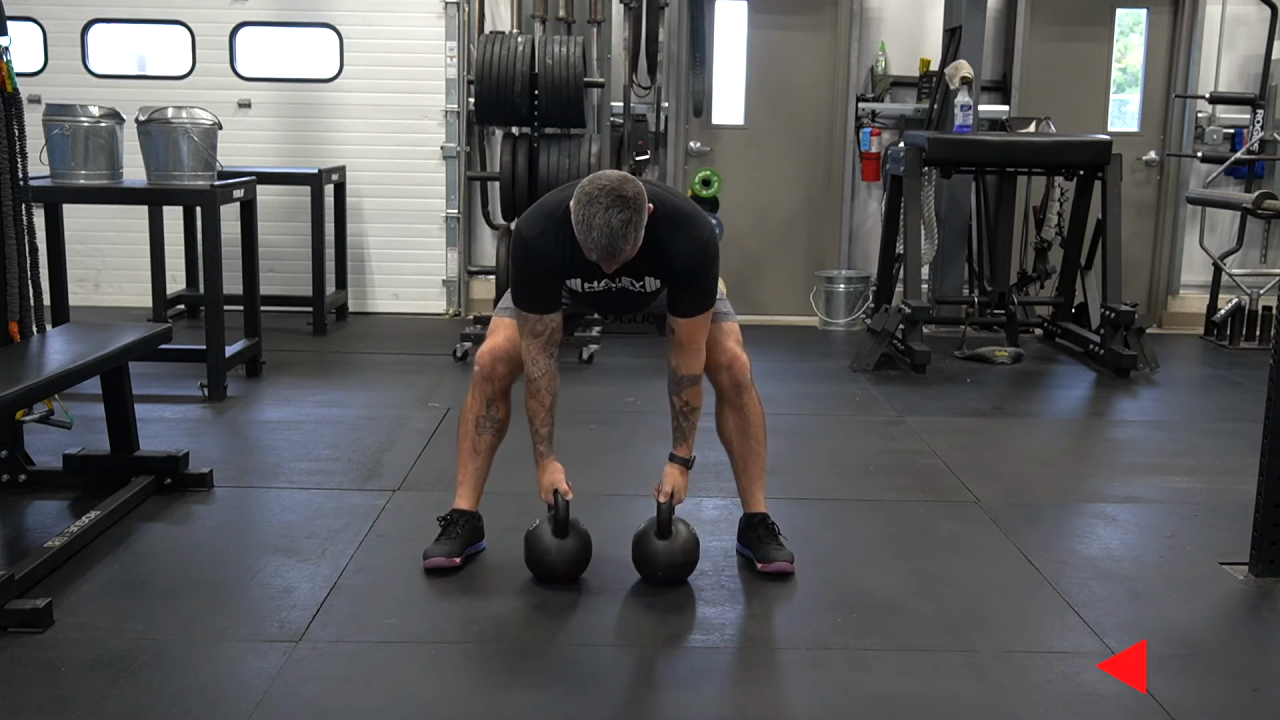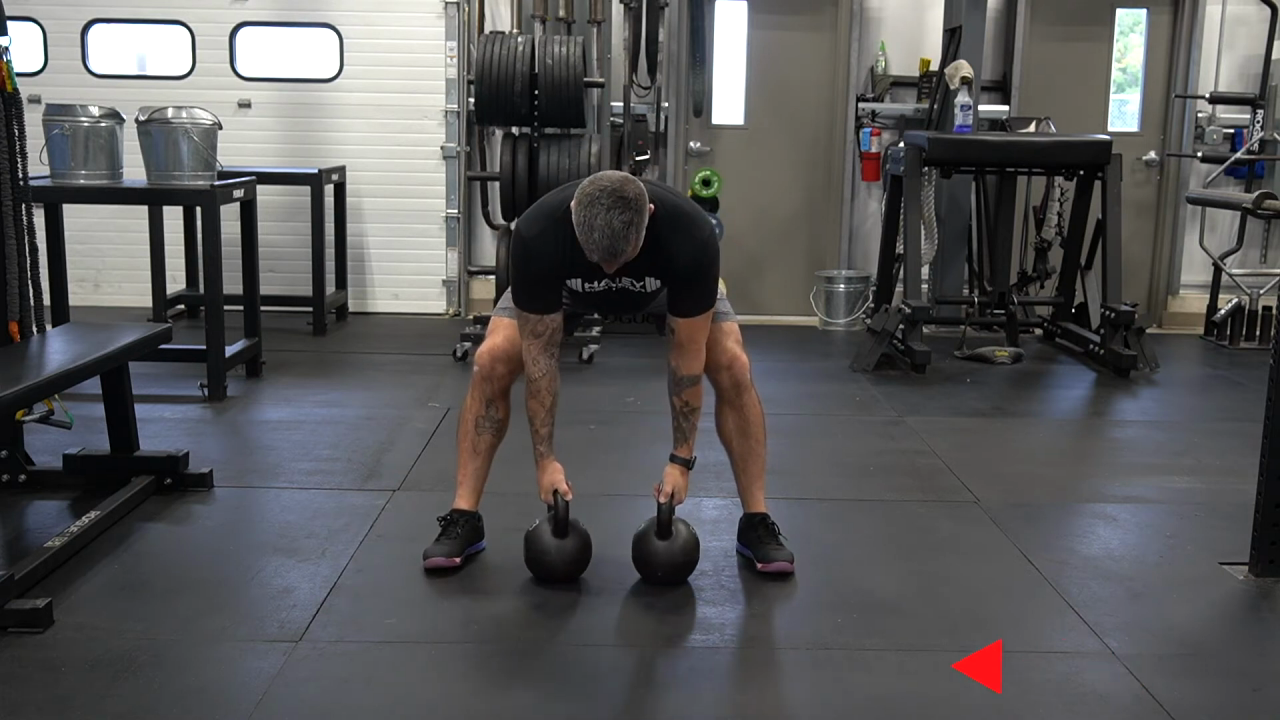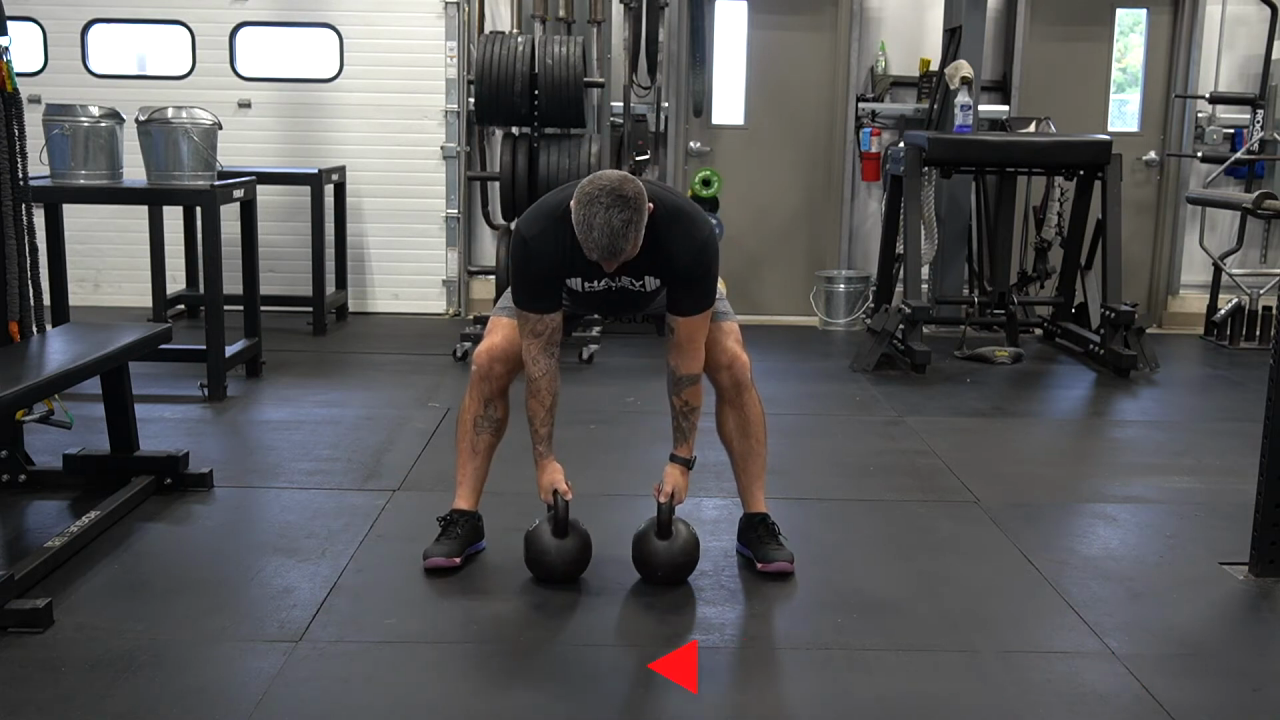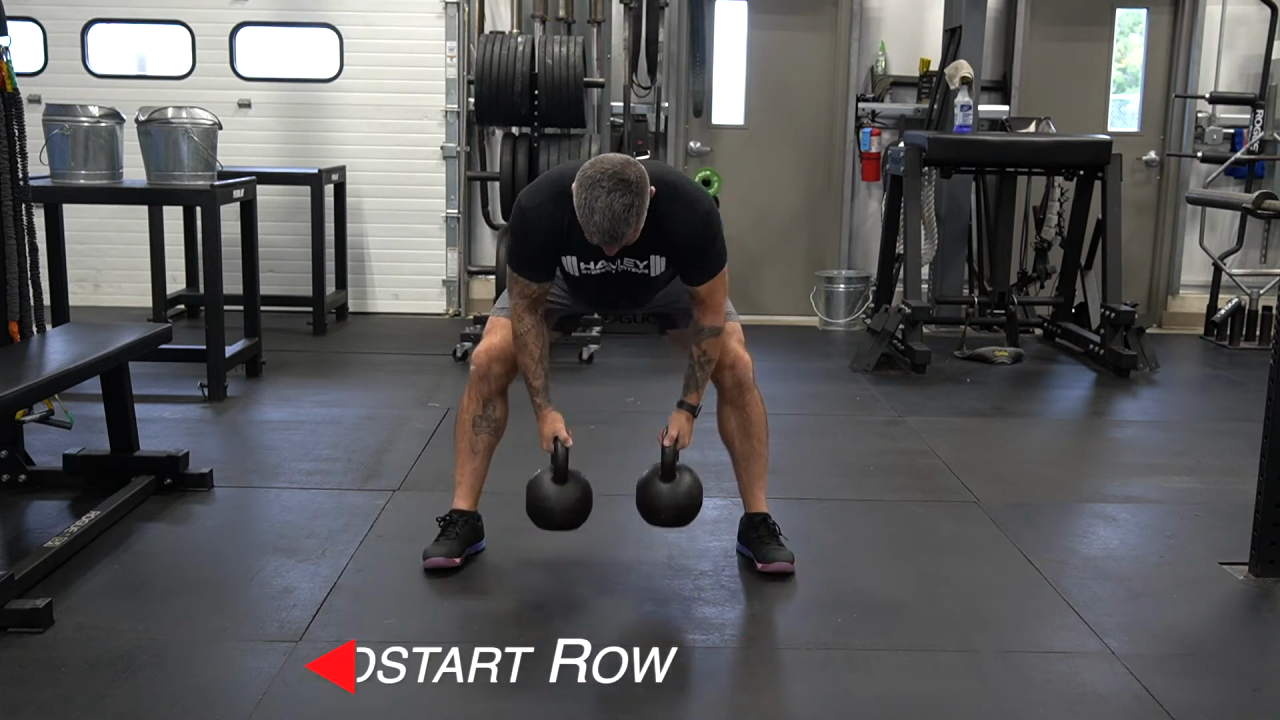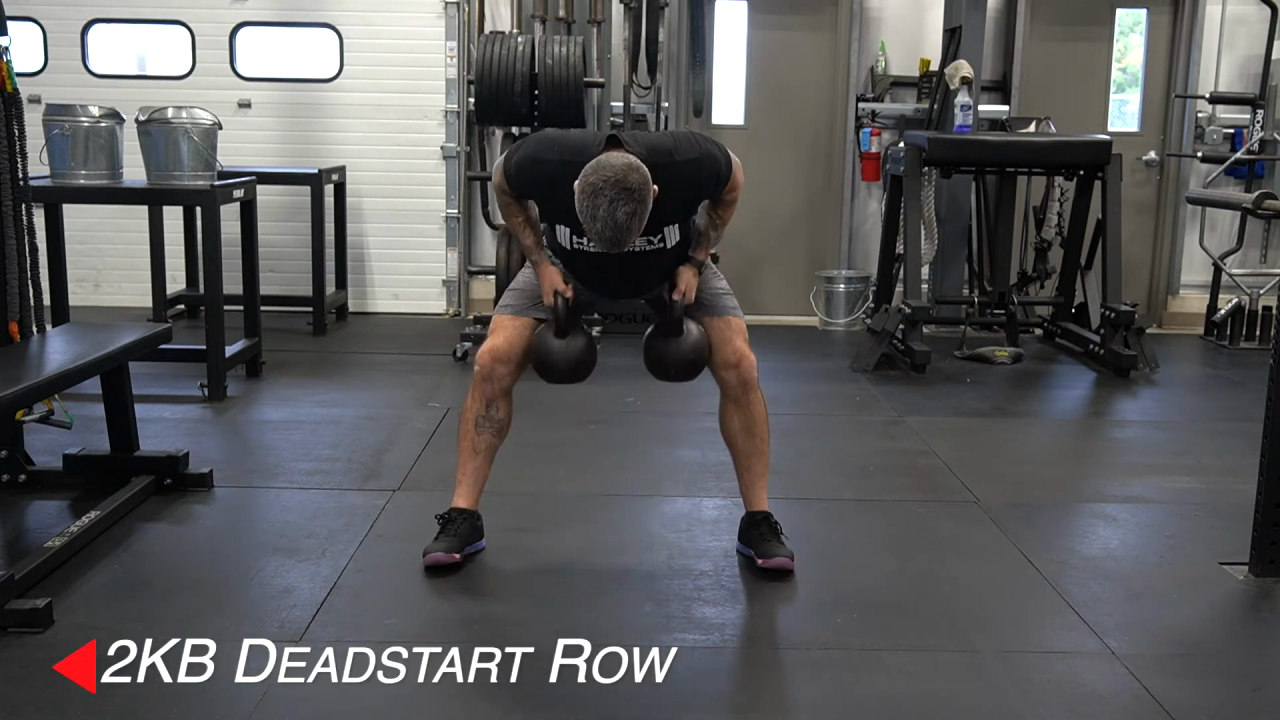
dt=0.3s
person 1, frame 1
left shoulder: (690, 235)
right shoulder: (537, 234)
left elbow: (688, 352)
right elbow: (539, 353)
left wrist: (680, 458)
right wrist: (545, 458)
left hip: (664, 282)
right hip: (565, 281)
left knee: (733, 368)
right knee: (492, 363)
left ankle: (756, 523)
right ankle: (463, 518)
person 1, frame 2
left shoulder: (690, 235)
right shoulder: (538, 233)
left elbow: (687, 353)
right elbow: (540, 352)
left wrist: (681, 459)
right wrist: (545, 457)
left hip: (663, 281)
right hip: (566, 281)
left knee: (733, 368)
right knee: (491, 363)
left ankle: (757, 523)
right ankle: (463, 518)
person 1, frame 3
left shoulder: (689, 235)
right shoulder: (537, 235)
left elbow: (686, 352)
right elbow: (539, 351)
left wrist: (681, 459)
right wrist: (544, 458)
left hip: (662, 284)
right hip: (565, 283)
left knee: (734, 367)
right knee: (489, 362)
left ankle: (757, 522)
right ankle: (463, 518)
person 1, frame 4
left shoulder: (690, 210)
right shoulder: (538, 208)
left elbow: (709, 311)
right elbow: (527, 311)
left wrist: (688, 408)
right wrist: (544, 409)
left hip: (667, 279)
right hip: (565, 279)
left knee: (736, 368)
right knee: (488, 361)
left ankle: (758, 523)
right ankle: (463, 519)
person 1, frame 5
left shoulder: (690, 164)
right shoulder: (545, 163)
left elbow: (732, 182)
right elbow: (502, 181)
left wrist: (695, 261)
right wrist: (540, 261)
left hip: (672, 269)
right hip: (566, 268)
left knee: (739, 367)
right knee: (493, 362)
left ankle: (759, 522)
right ankle: (462, 517)
